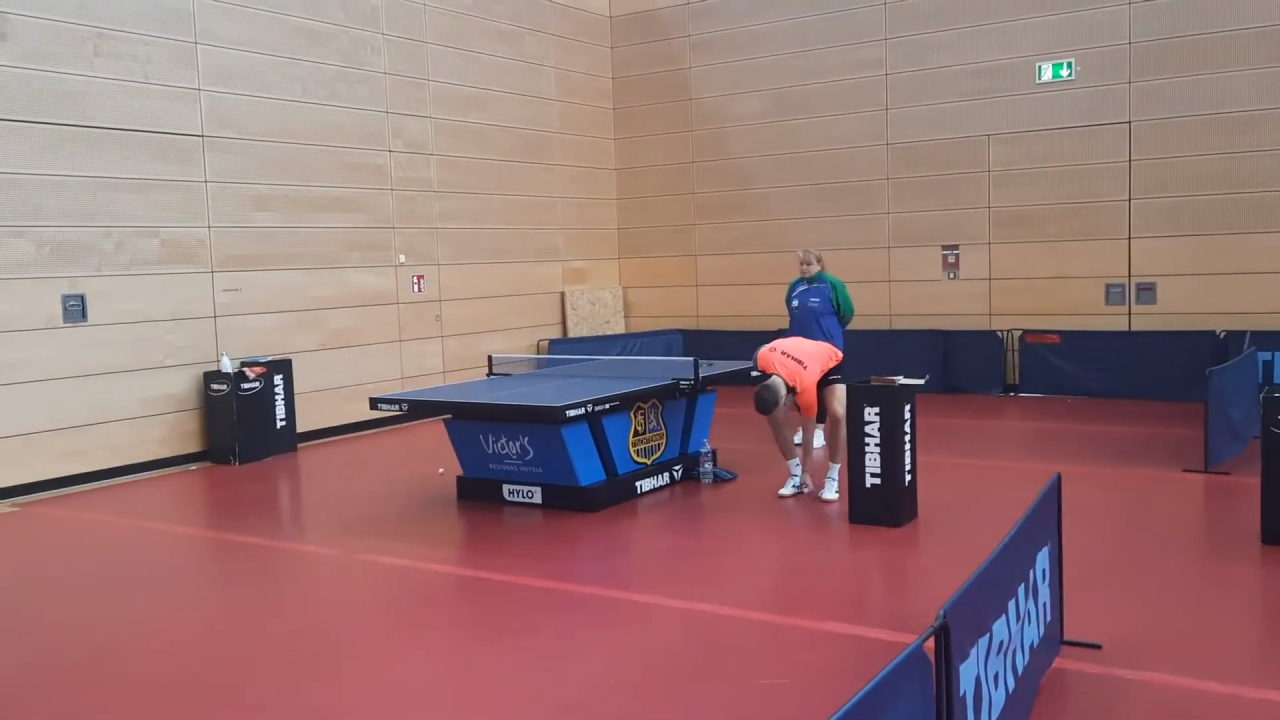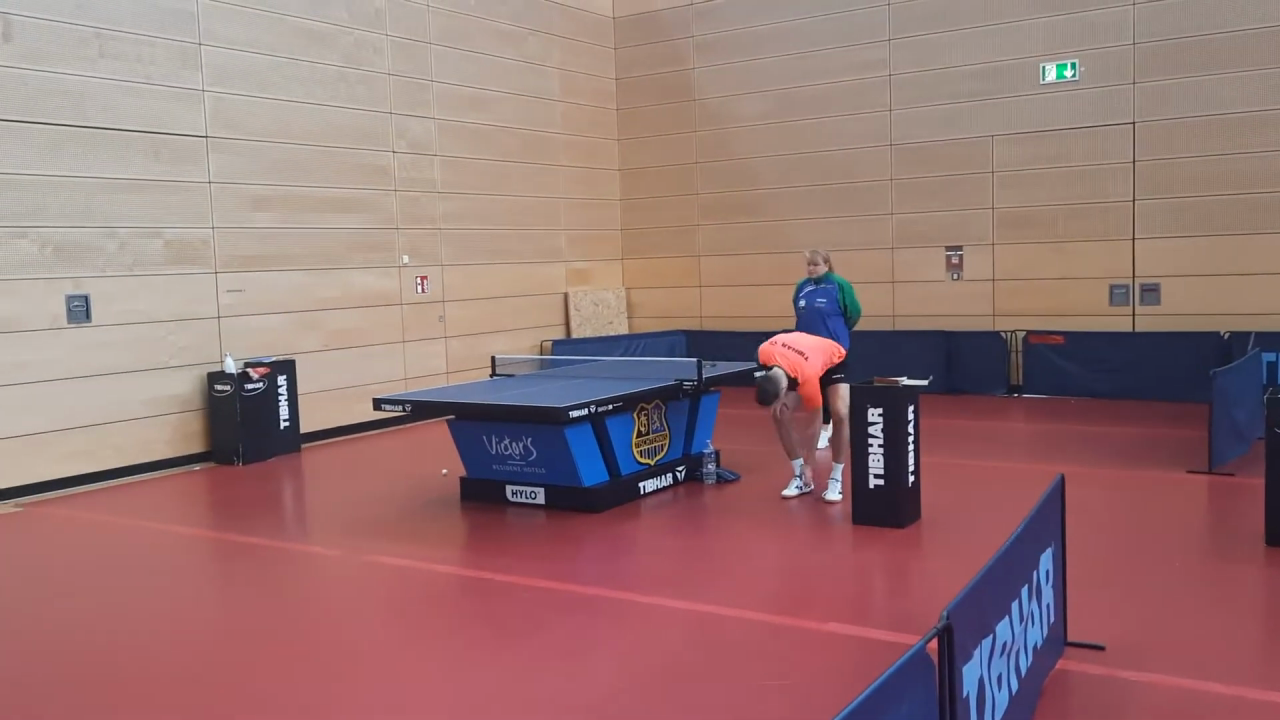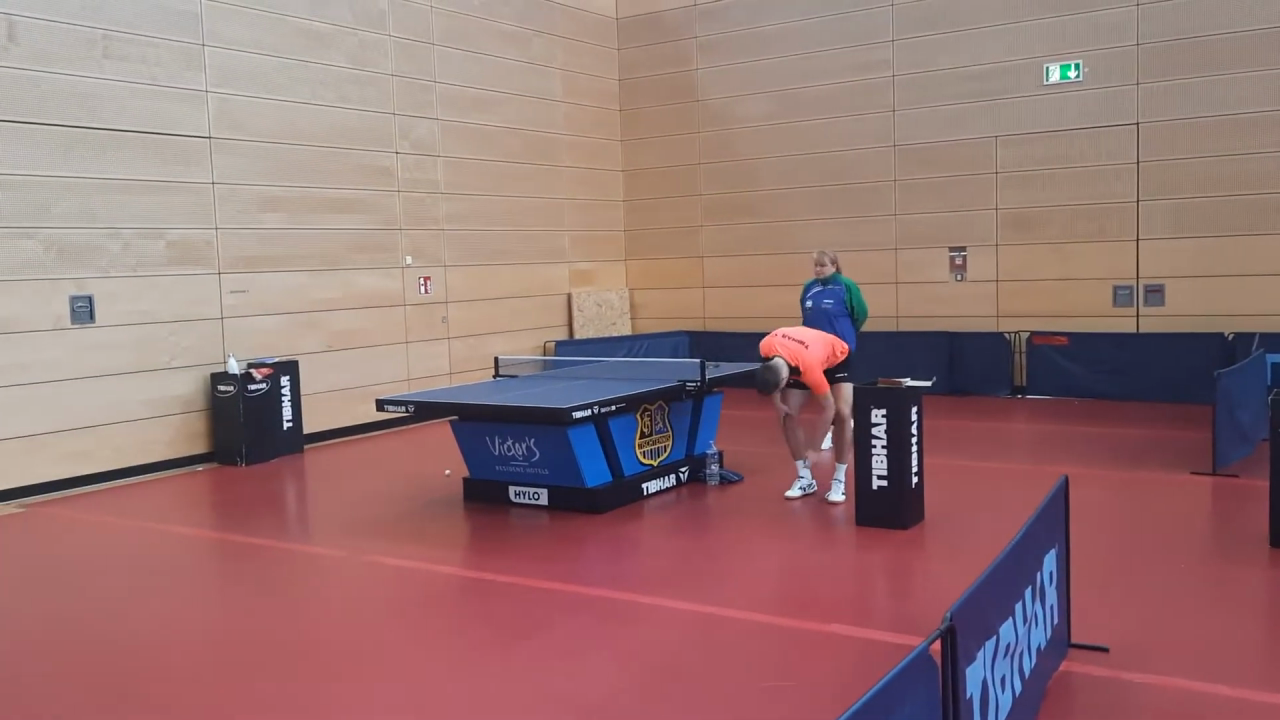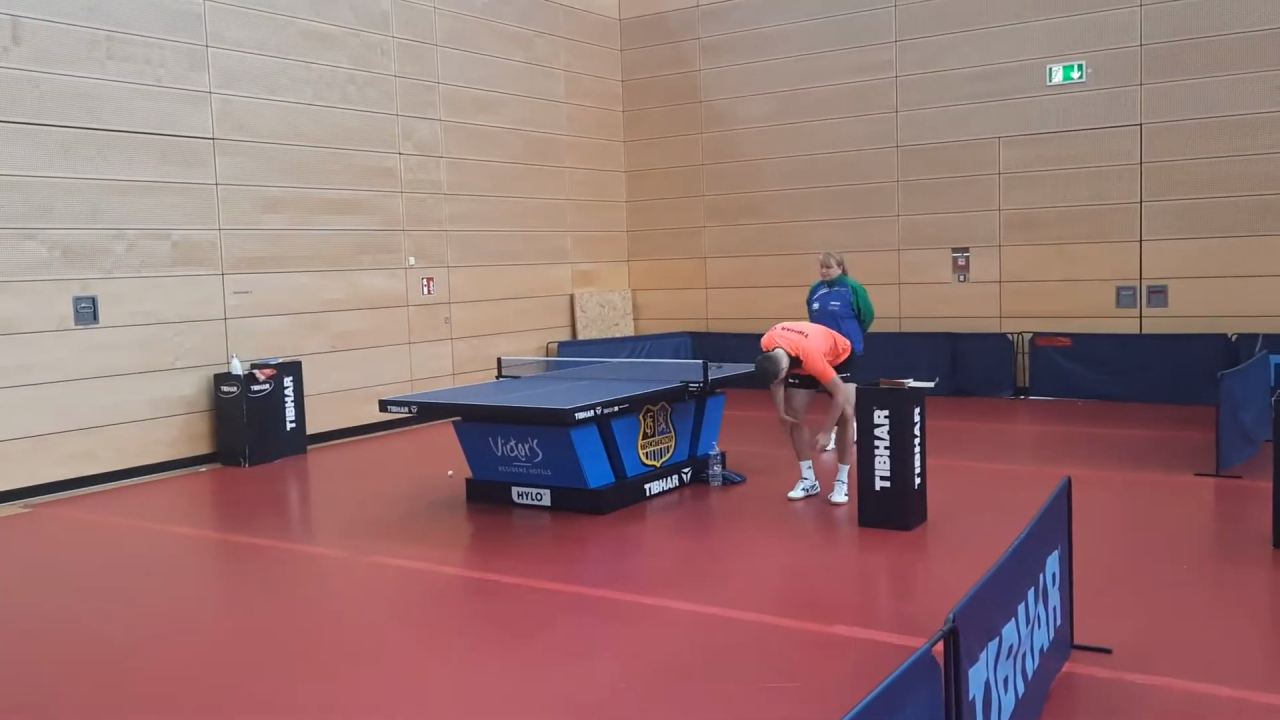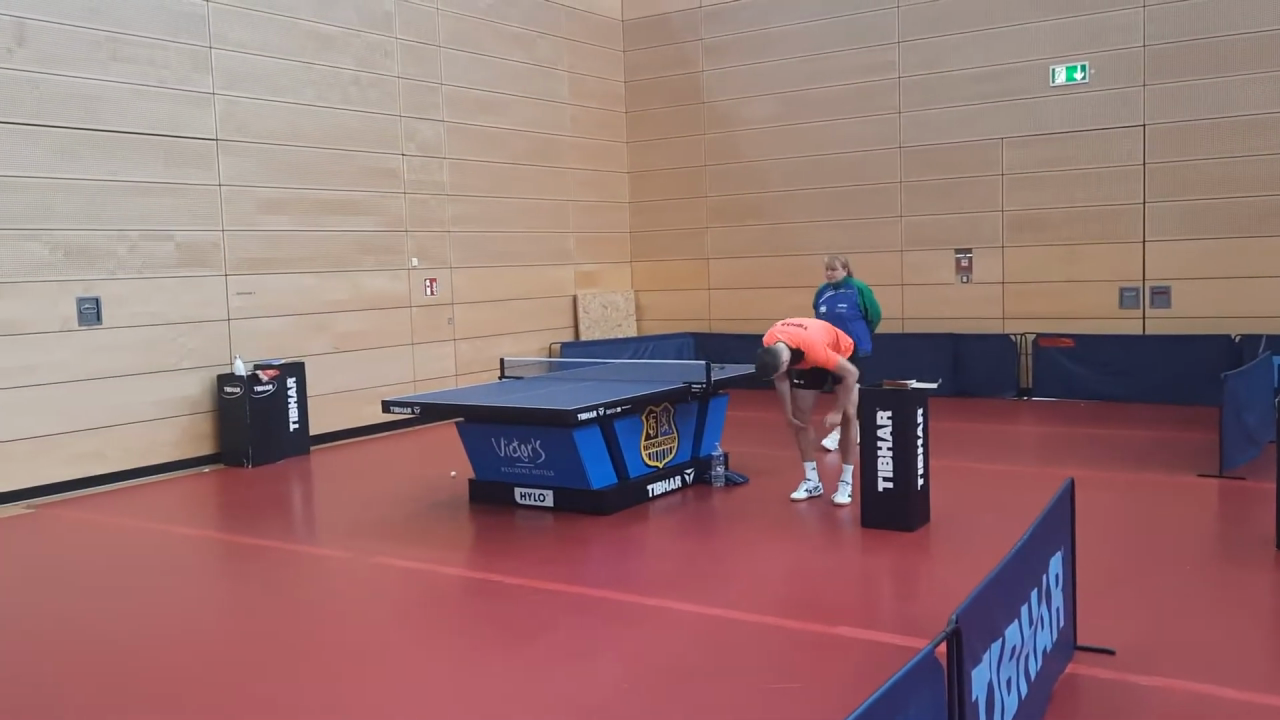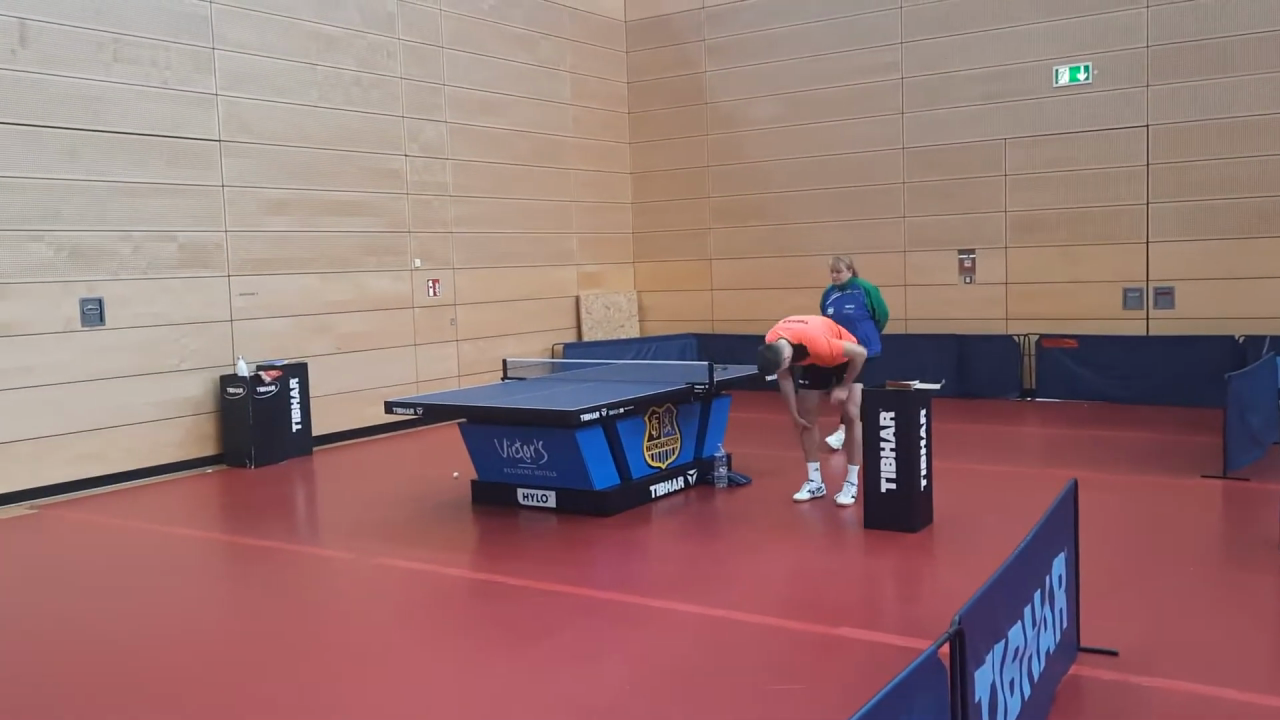
dt=0.1s
person 1, frame 1
left shoulder: (832, 284)
right shoulder: (794, 287)
left elbow: (847, 311)
left wrist: (829, 329)
right wrist: (803, 328)
left ankle: (819, 430)
person 1, frame 2
left shoulder: (839, 285)
right shoulder: (801, 288)
left elbow: (853, 313)
left wrist: (838, 334)
right wrist: (806, 333)
right knee: (816, 389)
left ankle: (825, 429)
right ankle: (827, 424)
person 1, frame 3
left shoulder: (844, 286)
right shoulder: (809, 291)
left elbow: (861, 314)
left wrist: (846, 330)
left knee: (838, 394)
left ankle: (834, 431)
right ankle: (847, 423)
person 1, frame 4
left shoulder: (852, 288)
right shoulder: (815, 289)
left elbow: (867, 314)
left wrist: (852, 334)
left ankle: (836, 431)
right ankle: (851, 425)
person 1, frame 5
left shoulder: (859, 289)
right shoulder: (822, 293)
left elbow: (874, 315)
left wrist: (859, 335)
left hip: (853, 350)
left ankle: (839, 431)
right ankle: (854, 429)
person 1, frame 6
left shoulder: (865, 289)
right shoulder: (828, 294)
left elbow: (882, 315)
left wrist: (867, 335)
left hip: (862, 350)
left knee: (852, 392)
right knee: (854, 394)
left ankle: (844, 431)
right ankle: (862, 430)
person 2, frame 1
left shoulder: (805, 387)
right shoulder: (763, 358)
left elbow: (808, 432)
left wrist: (807, 472)
left hip: (830, 363)
right hip: (792, 365)
left knee: (837, 414)
right knee: (775, 418)
left ankle: (832, 479)
right ankle: (795, 475)
person 2, frame 2
left shoulder: (807, 379)
right shoulder: (764, 353)
left elbow: (814, 425)
left wrist: (809, 465)
right wrist: (775, 401)
left hip: (833, 362)
right knee: (781, 416)
left ankle: (836, 480)
right ankle: (800, 477)
person 2, frame 3
left shoulder: (809, 368)
right shoulder: (766, 347)
left elbow: (829, 408)
left wrist: (814, 450)
right wrist: (778, 403)
left hip: (837, 359)
right knee: (788, 416)
left ankle: (839, 480)
right ankle: (804, 478)
person 2, frame 4
left shoulder: (810, 355)
right shoulder: (767, 344)
left elbow: (841, 395)
right elbow: (775, 378)
left wrist: (826, 433)
right wrist: (780, 411)
left hip: (839, 357)
right hip: (802, 361)
left knee: (846, 414)
right knee: (794, 415)
left ankle: (842, 481)
right ankle: (808, 479)
person 2, frame 5
left shoulder: (812, 347)
right shoulder: (769, 342)
left elbow: (852, 373)
right elbow: (780, 378)
left wrist: (838, 411)
right wrist: (788, 414)
left hip: (842, 355)
right hip: (807, 362)
left knee: (848, 414)
right knee: (800, 416)
left ankle: (846, 482)
right ankle: (811, 480)
person 2, frame 6
left shoulder: (813, 341)
right shoulder: (771, 343)
left elbow: (860, 353)
right elbow: (785, 379)
left wrist: (845, 387)
right wrist: (794, 414)
left hip: (844, 357)
right hip: (814, 361)
left knee: (851, 414)
right knee: (807, 416)
left ankle: (851, 483)
right ankle: (815, 481)
